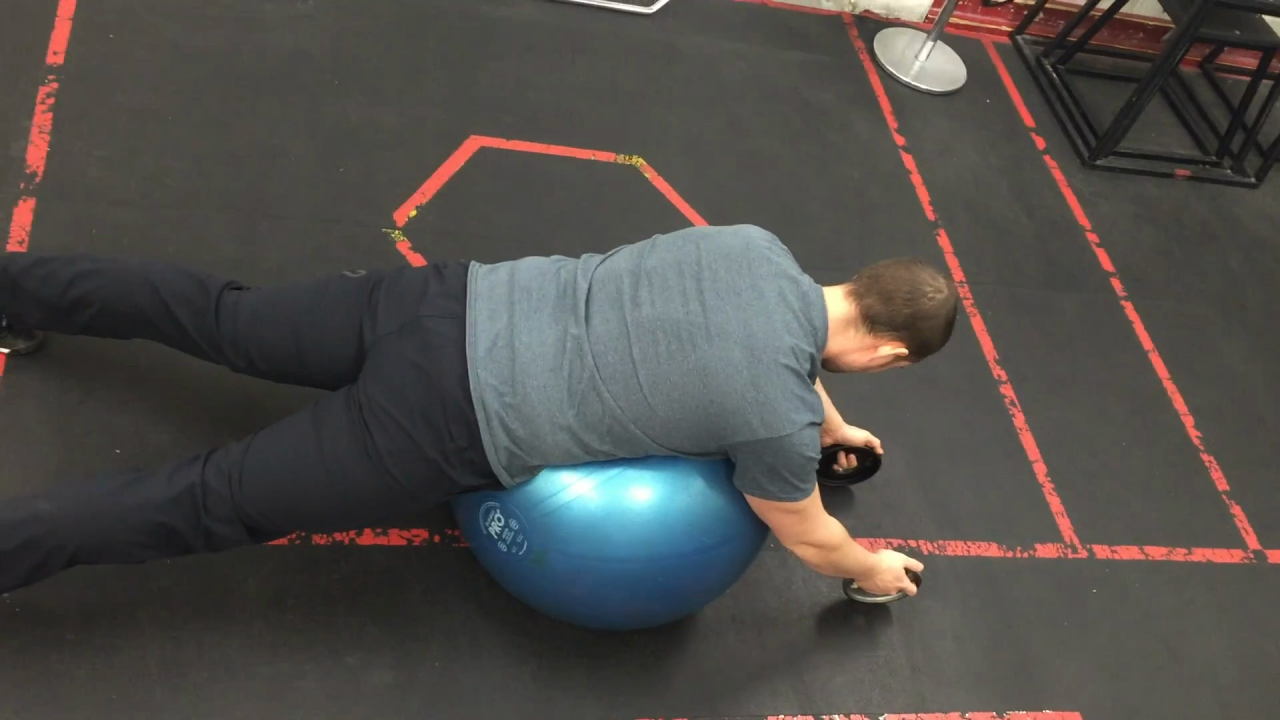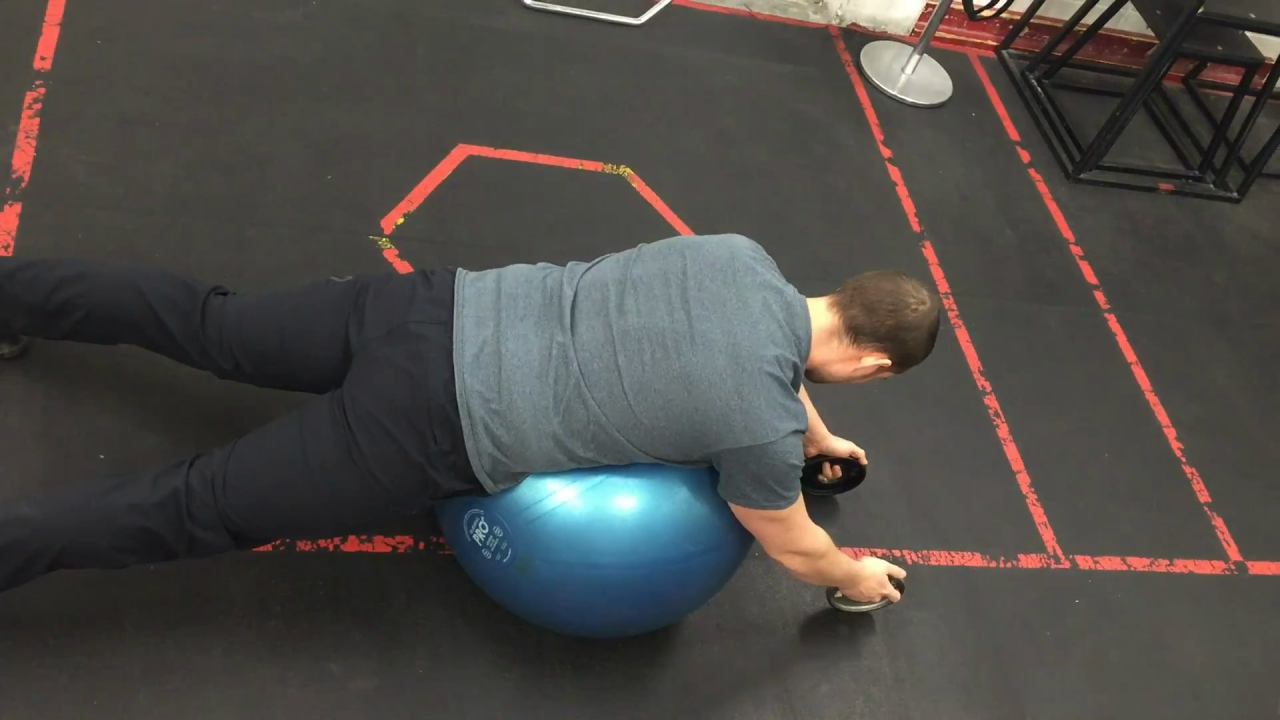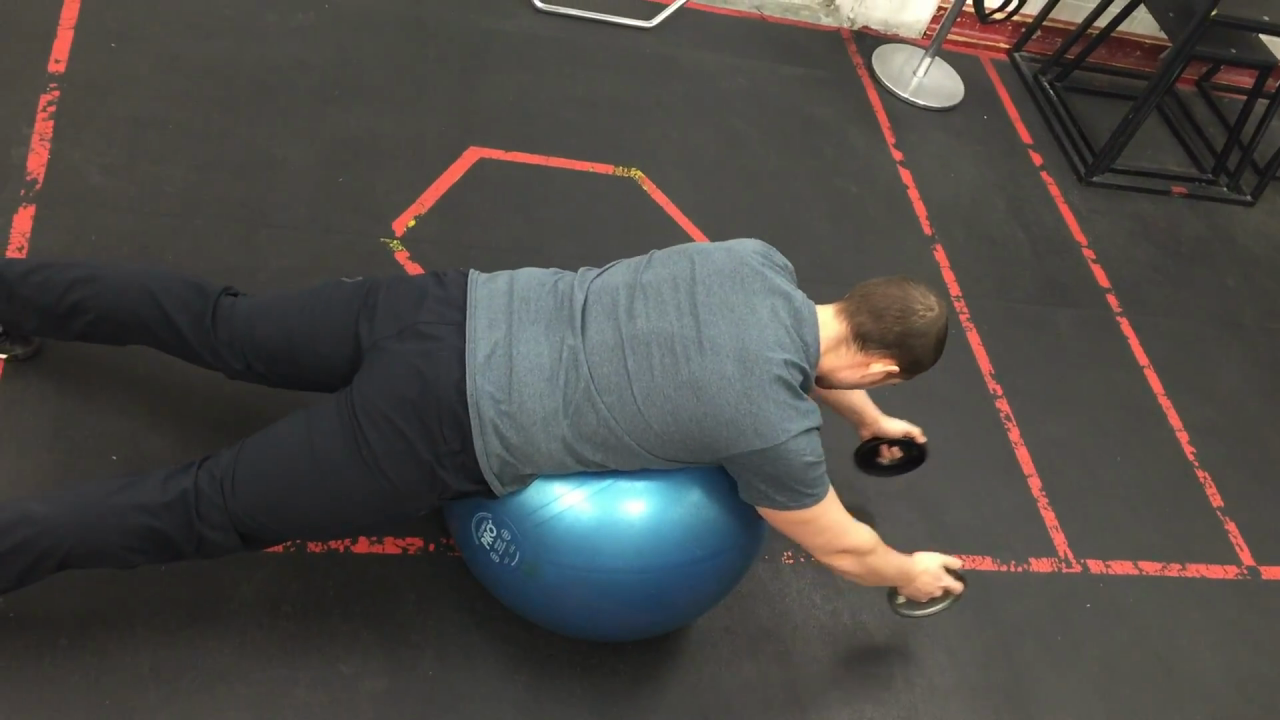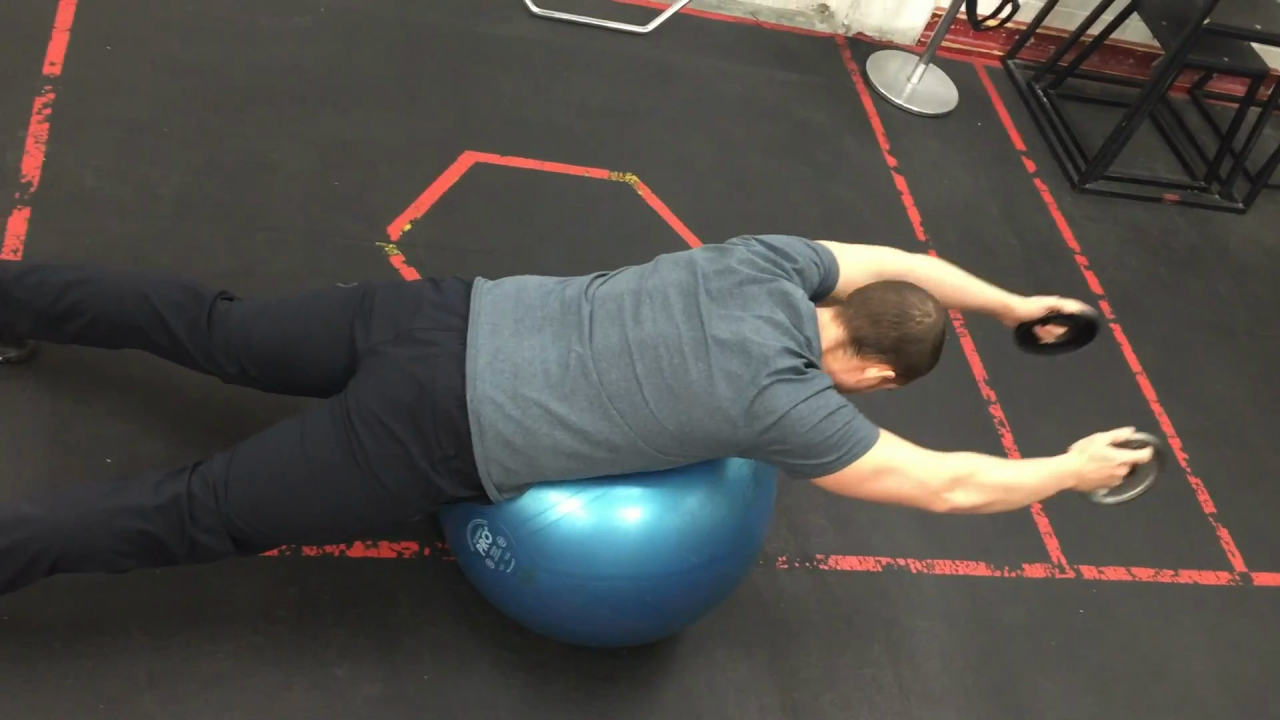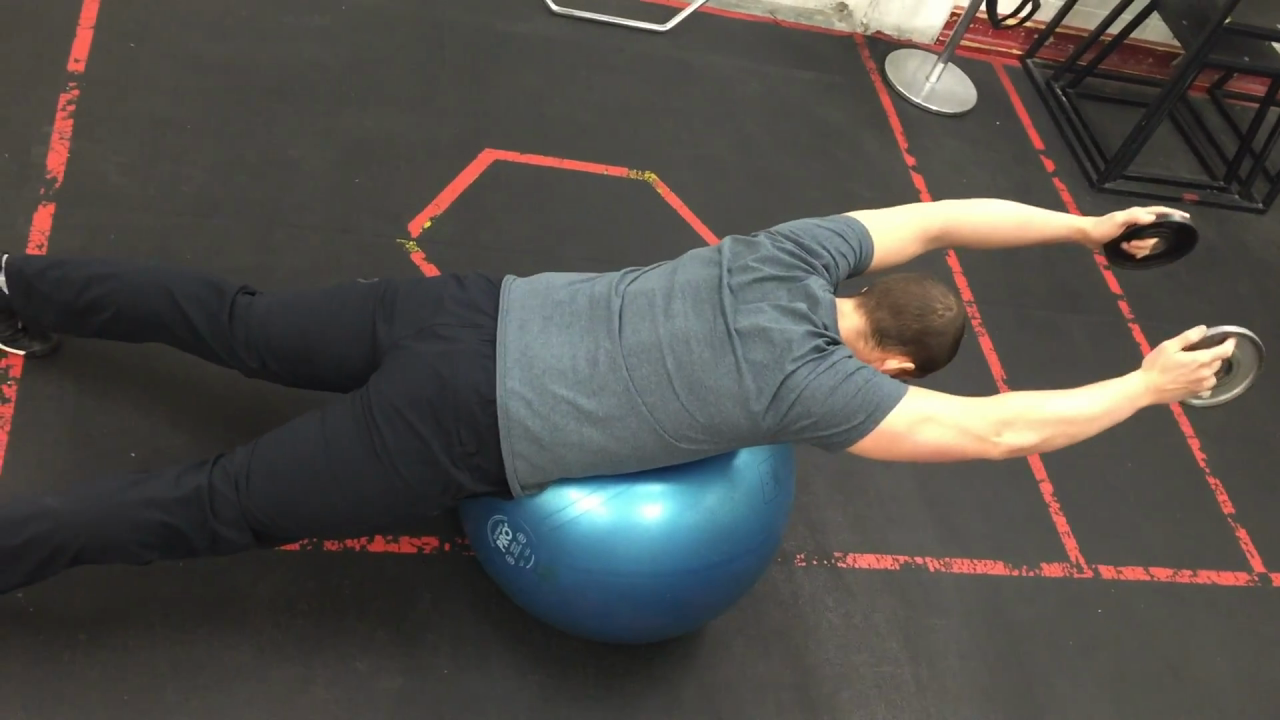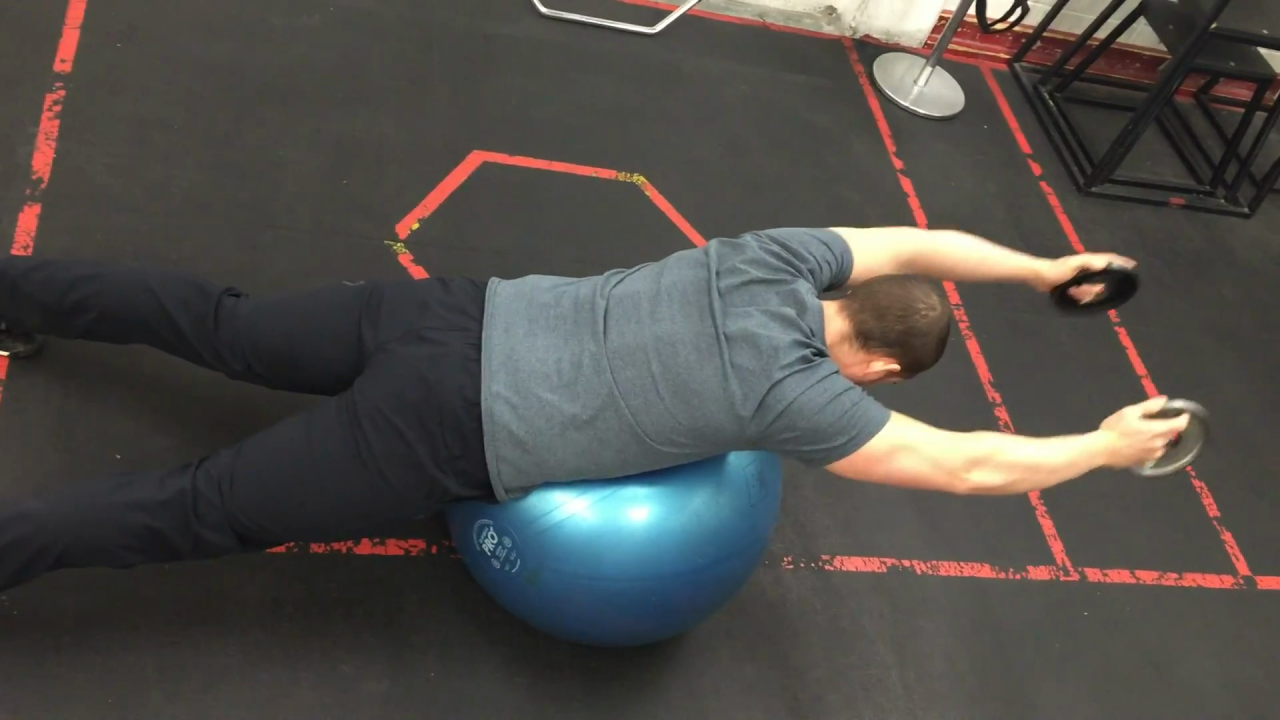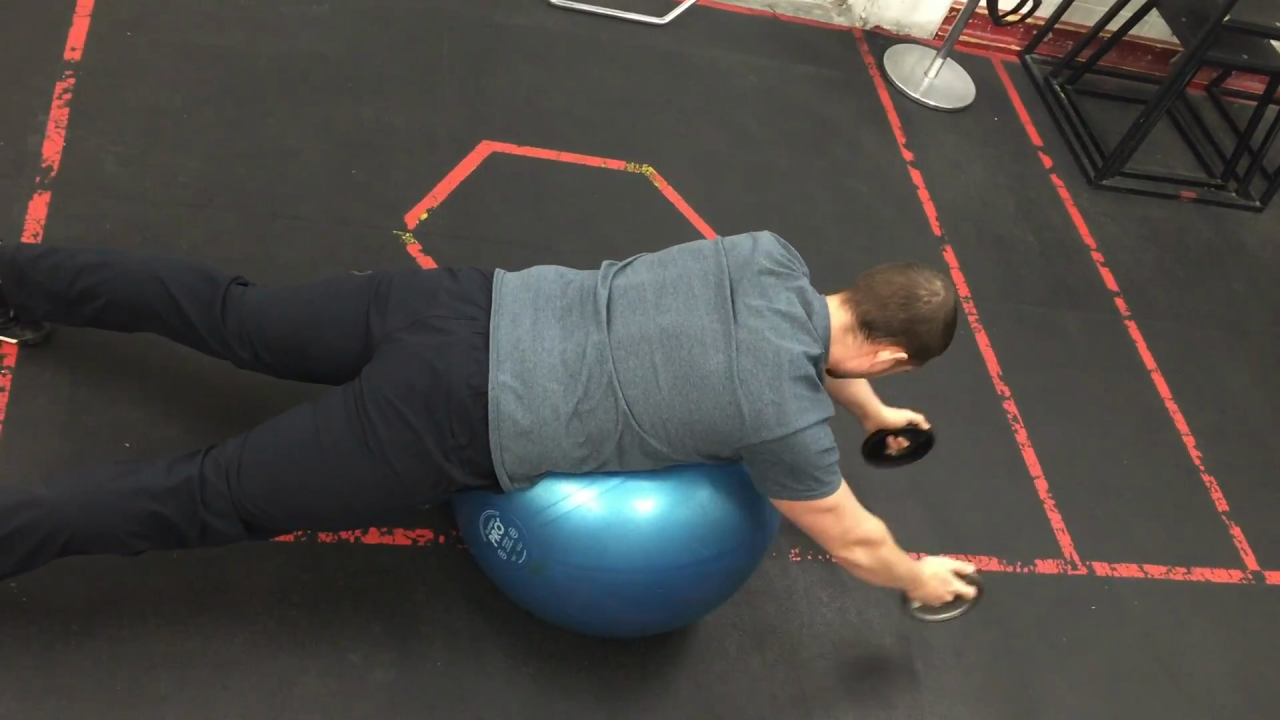
dt=0.7s
person 1, frame 1
left shoulder: (759, 249)
right shoulder: (778, 416)
right elbow: (811, 539)
left wrist: (832, 425)
right wrist: (875, 571)
left hip: (447, 305)
right hip: (445, 421)
left knee: (224, 321)
right knee: (217, 504)
person 1, frame 2
left shoulder: (744, 259)
right shoulder: (759, 425)
right elbow: (795, 549)
left wrist: (818, 435)
right wrist: (859, 578)
left hip: (434, 308)
right hip: (428, 424)
left knee: (209, 327)
right knee: (198, 509)
person 1, frame 3
left shoulder: (760, 264)
right shoulder: (771, 425)
right elbow: (842, 547)
left wrist: (870, 421)
right wrist: (914, 576)
left hip: (448, 311)
right hip: (440, 426)
left knee: (219, 327)
right knee: (206, 510)
person 1, frame 4
left shoulder: (772, 264)
right shoulder: (777, 401)
left elbow: (898, 262)
right elbow: (949, 483)
left wrist: (1013, 301)
right wrist: (1075, 468)
left hip: (446, 314)
right hip: (436, 428)
left knee: (218, 330)
right knee: (200, 513)
person 1, frame 5
left shoulder: (796, 252)
right shoulder: (803, 384)
left elbow: (939, 215)
right elbow: (1001, 428)
left wrist: (1091, 226)
right wrist: (1152, 383)
left hip: (469, 314)
right hip: (460, 427)
left knee: (239, 325)
right knee: (226, 506)
person 1, frame 6
left shoulder: (776, 257)
right shoulder: (788, 394)
left elbow: (916, 244)
right elbow: (962, 463)
left wrist: (1047, 268)
right wrist: (1103, 446)
left hip: (457, 313)
right hip: (448, 426)
left knee: (225, 327)
right knee: (207, 508)
person 1, frame 7
left shoulder: (770, 257)
right shoulder: (783, 416)
right elbow: (853, 539)
left wrist: (875, 413)
right wrist: (921, 580)
left hip: (462, 307)
right hip: (451, 419)
left knee: (228, 315)
right knee: (216, 495)
